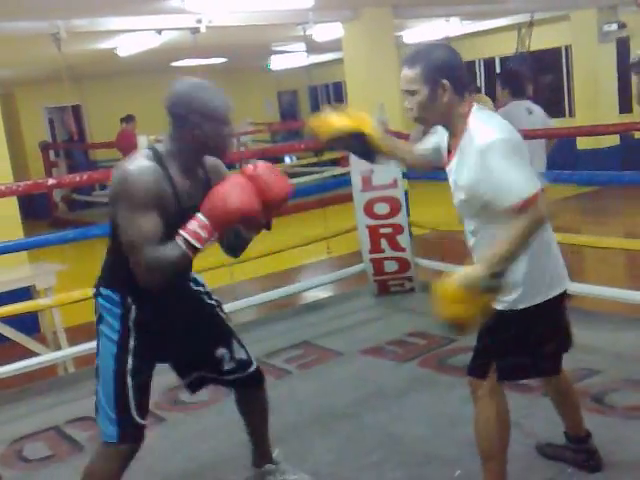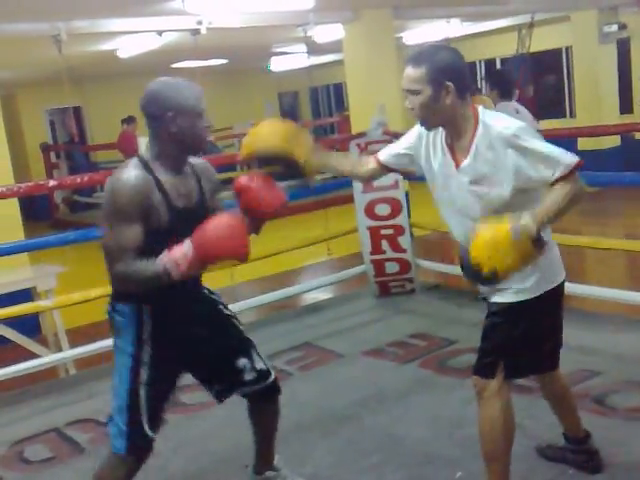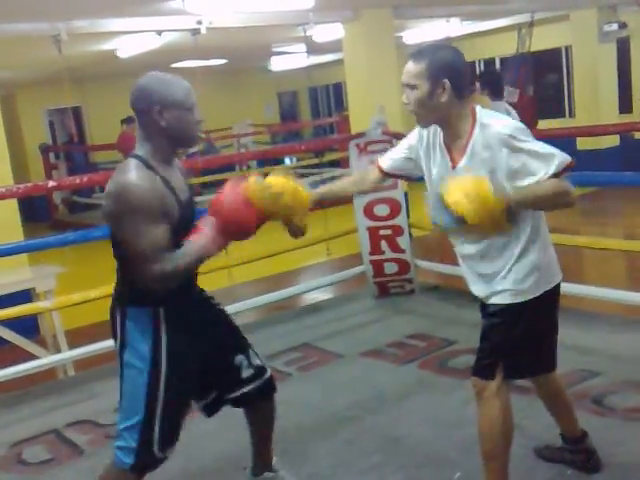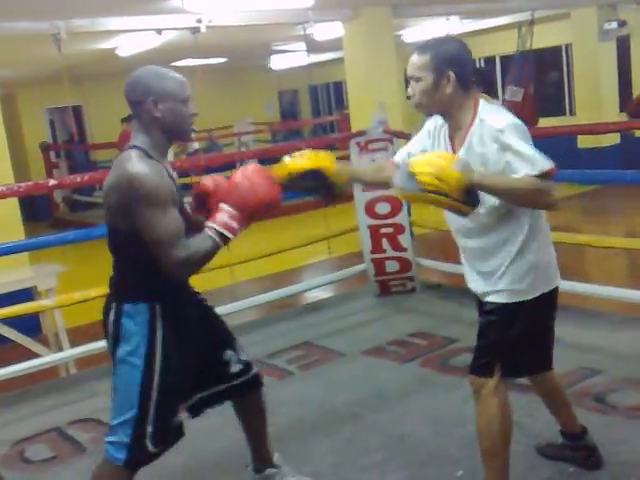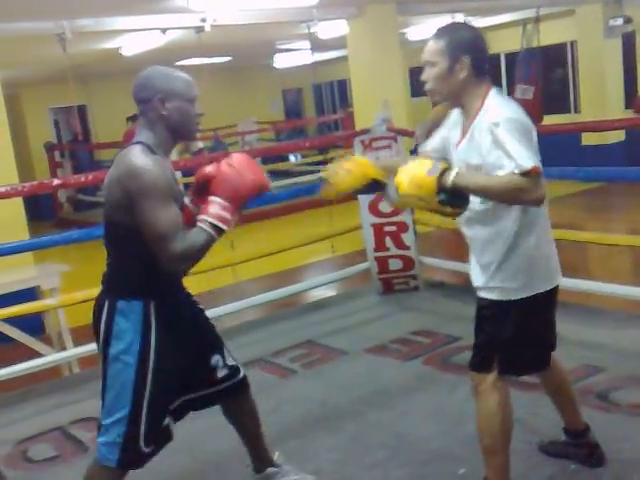
dt=0.1s
person 1, frame 1
left shoulder: (489, 141)
right shoulder: (452, 132)
left elbow: (533, 214)
right elbow: (418, 156)
left wrist: (484, 270)
right wrist: (369, 137)
left hip: (522, 286)
right hip: (539, 279)
left knee: (484, 383)
right knee: (546, 363)
right ankle: (581, 444)
person 1, frame 2
left shoulder: (505, 132)
right shoulder: (427, 136)
left elbow: (571, 183)
right elbow: (372, 165)
left wrist: (530, 226)
right wrist: (306, 159)
left hip: (529, 280)
right hip: (509, 281)
left knee: (489, 384)
right knee: (539, 369)
right ankle: (580, 445)
person 1, frame 3
left shoulder: (501, 134)
right shoulder: (426, 138)
left elbow: (563, 191)
right elbow: (375, 174)
left wrist: (506, 197)
right wrist: (311, 195)
left hip: (521, 283)
right hip: (494, 282)
left knee: (488, 384)
right knee: (535, 370)
person 1, frame 4
left shoulder: (499, 129)
right shoulder: (437, 127)
left elbow: (545, 193)
right elbow: (395, 169)
left wrist: (479, 178)
right wrist: (333, 170)
left hip: (520, 280)
right hip: (495, 278)
left knee: (490, 380)
right knee: (531, 369)
right ankle: (579, 442)
person 1, frame 5
left shoulder: (501, 120)
right shoulder: (459, 118)
left elbow: (529, 189)
right elbow: (430, 161)
left wrist: (449, 179)
right wrist: (394, 173)
left hip: (513, 275)
right hip: (518, 272)
left knee: (486, 377)
right knee: (538, 359)
right ankle: (580, 439)
person 2, frame 1
left shoulder: (212, 169)
right shoulder: (139, 175)
left elbow: (234, 248)
right elbow: (147, 270)
left wrist: (260, 211)
right wrist: (206, 222)
left hip: (180, 291)
right hip: (128, 303)
left knee: (248, 375)
right knee: (124, 437)
person 2, frame 2
left shoulder: (200, 171)
right shoulder: (130, 184)
left elbow: (227, 242)
right elbow: (123, 274)
left wrist: (254, 216)
right wrist: (190, 254)
left hip: (194, 302)
right hip: (144, 315)
left knee: (264, 386)
right knee: (133, 444)
person 2, frame 3
left shoulder: (176, 169)
right shoulder: (135, 184)
right elbow: (156, 276)
right wrist: (212, 233)
left hip: (189, 302)
right hip: (148, 318)
left knee: (259, 385)
person 2, frame 4
left shoulder: (152, 165)
right shoulder: (138, 174)
right elbow: (180, 262)
left wrist: (203, 208)
right wrist: (232, 211)
left hip: (176, 301)
right hip: (141, 314)
left knee: (243, 380)
right knee: (129, 446)
person 2, frame 5
left shoulder: (155, 162)
right shoulder: (141, 168)
right elbow: (177, 257)
left wrist: (199, 204)
right wrist: (223, 205)
left hip: (168, 300)
right hip: (135, 312)
left knee: (232, 381)
